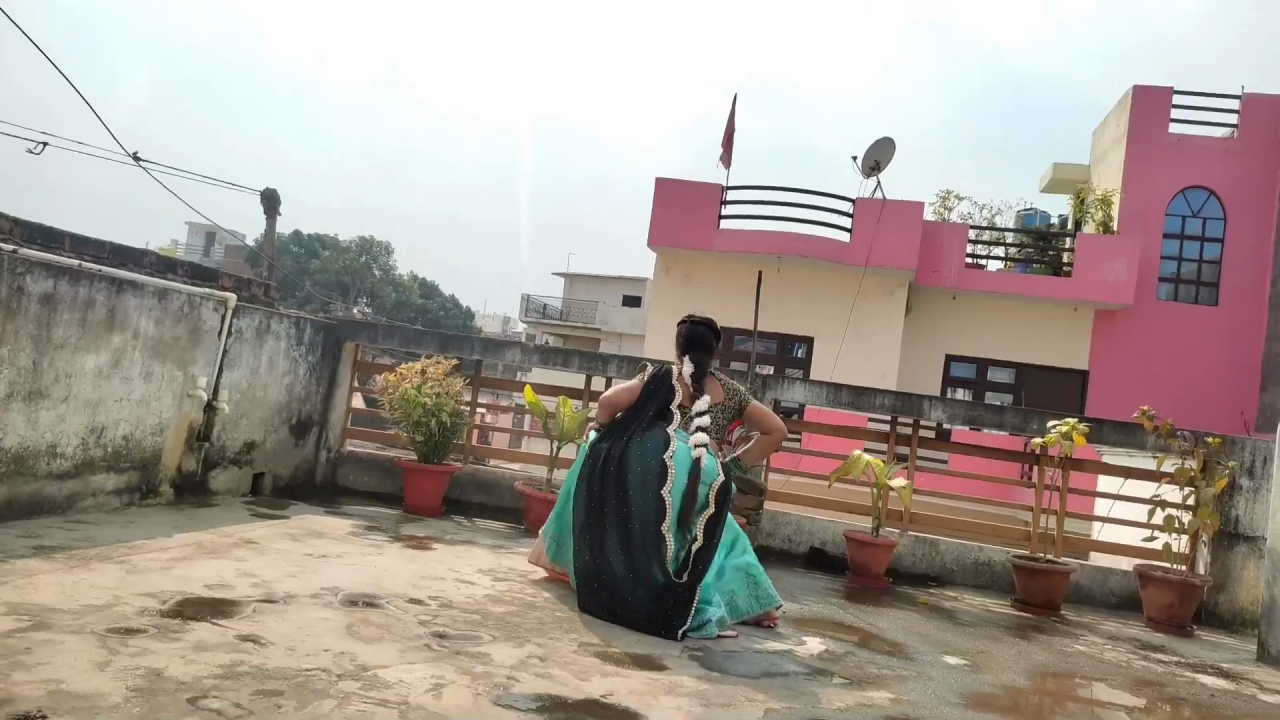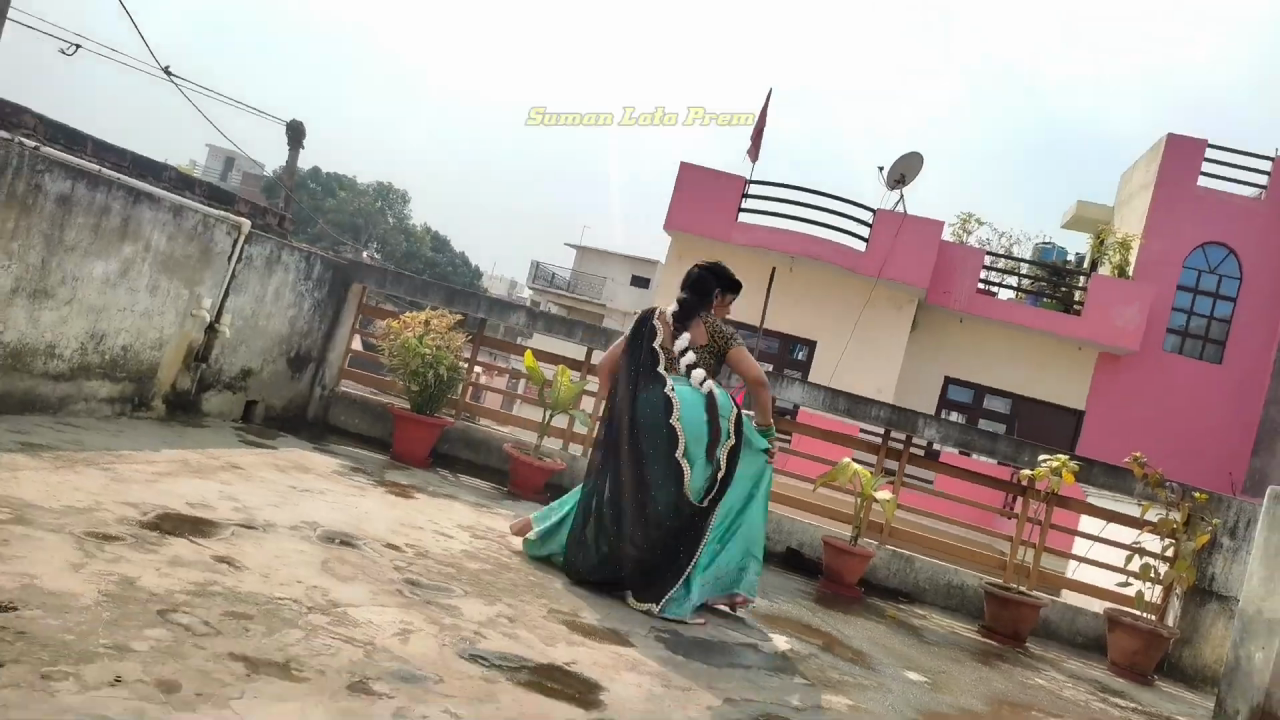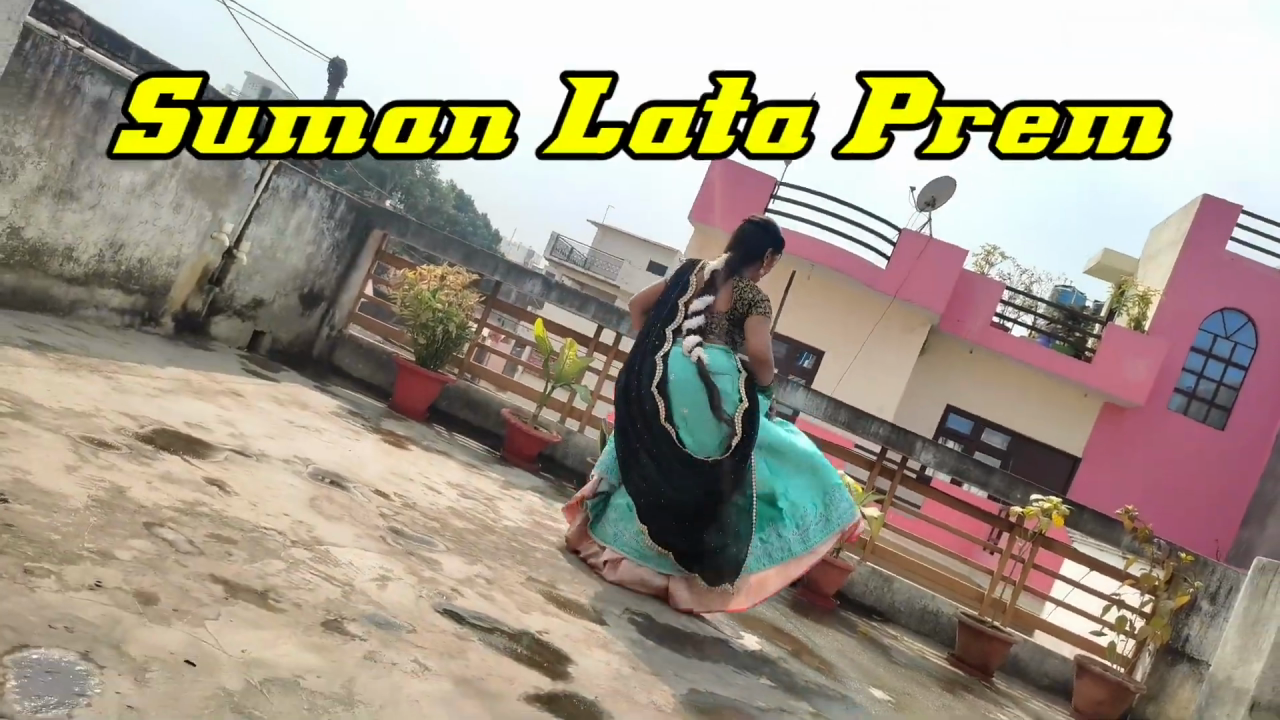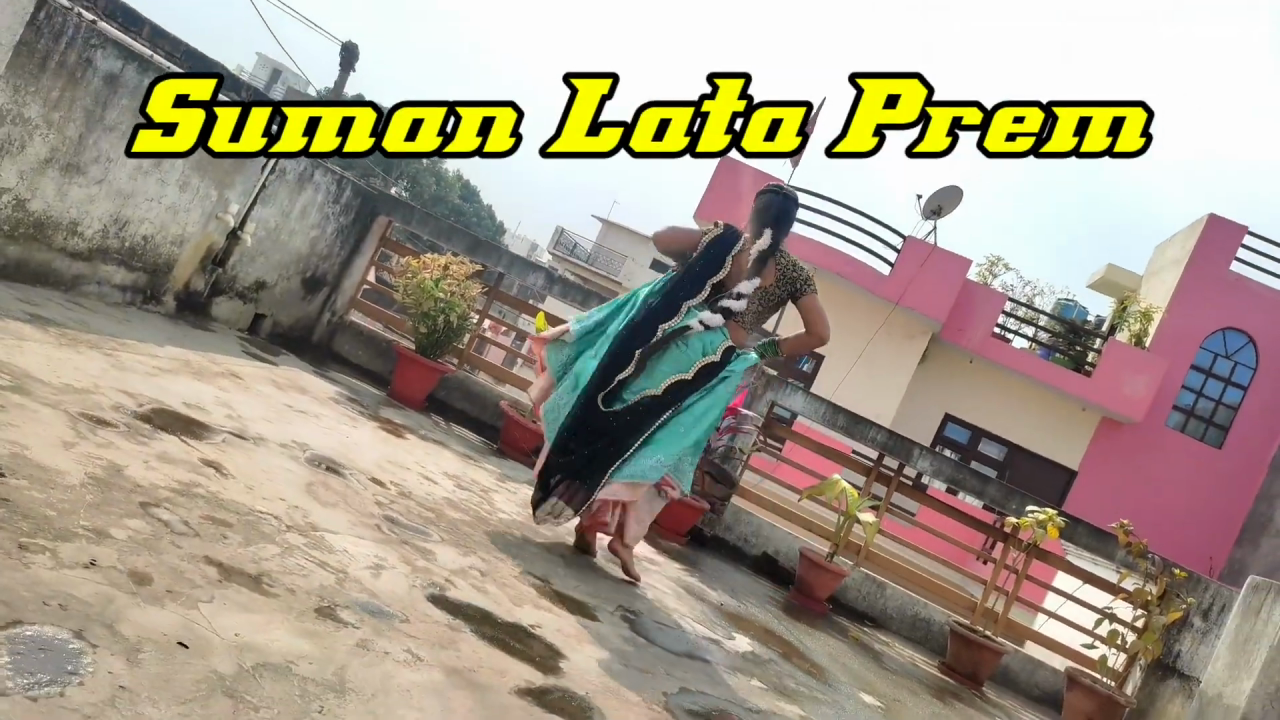
dt=0.4s
person 1, frame 1
left shoulder: (661, 376)
right shoulder: (731, 390)
left elbow: (608, 402)
right elbow: (776, 431)
left wrist: (602, 438)
right wrist: (737, 465)
left hip: (651, 466)
right hip: (703, 478)
person 1, frame 2
left shoulder: (652, 319)
right shoulder: (720, 331)
left elbow: (606, 367)
right elbow: (758, 380)
left wrist: (613, 416)
right wrist: (765, 429)
left hip: (653, 410)
right hip: (708, 415)
left knee: (631, 490)
right knee: (683, 507)
right ankle: (671, 595)
person 1, frame 3
left shoulder: (692, 271)
right shoulder: (753, 295)
left elbow: (638, 305)
right elbow: (758, 353)
left wrist: (656, 349)
right wrist: (766, 387)
left hip: (664, 375)
right hip: (714, 384)
left knee: (647, 464)
left ankle: (608, 547)
person 1, frame 4
left shoulder: (725, 238)
left elbow: (661, 238)
right wrist: (768, 349)
left hip: (669, 335)
right hip: (713, 359)
left knee: (613, 420)
right knee: (659, 448)
right ankle: (622, 539)
